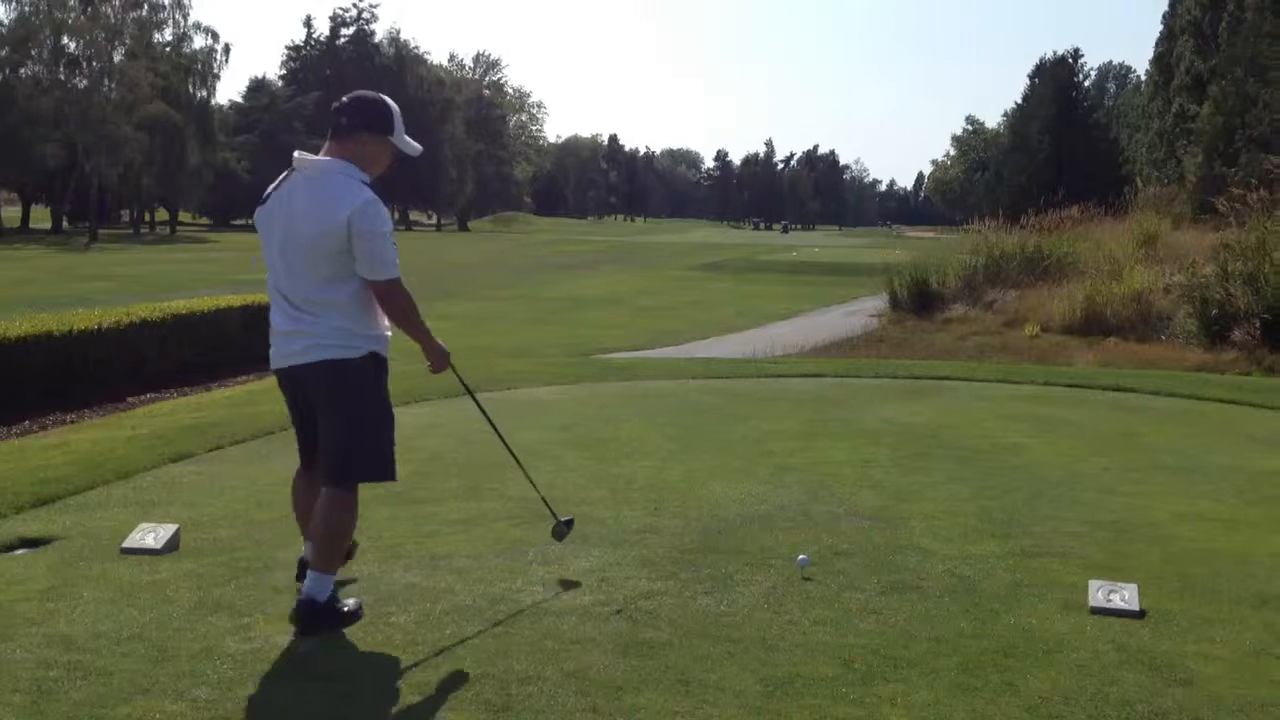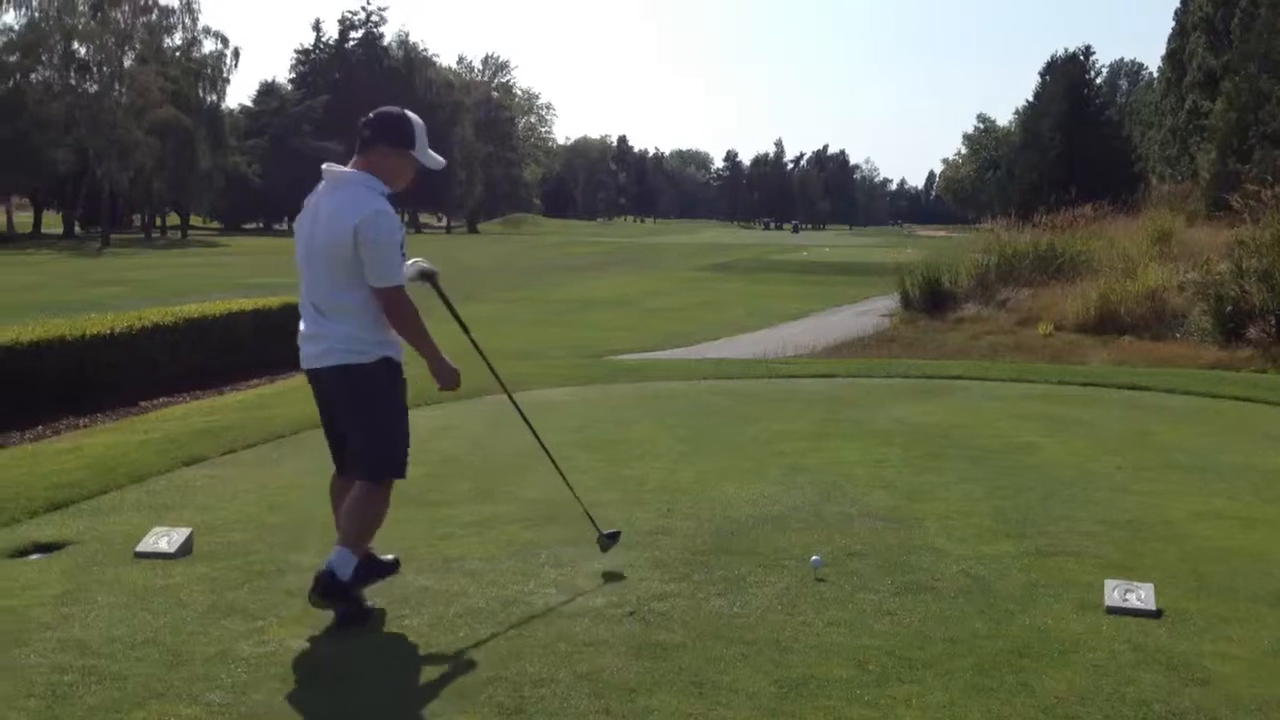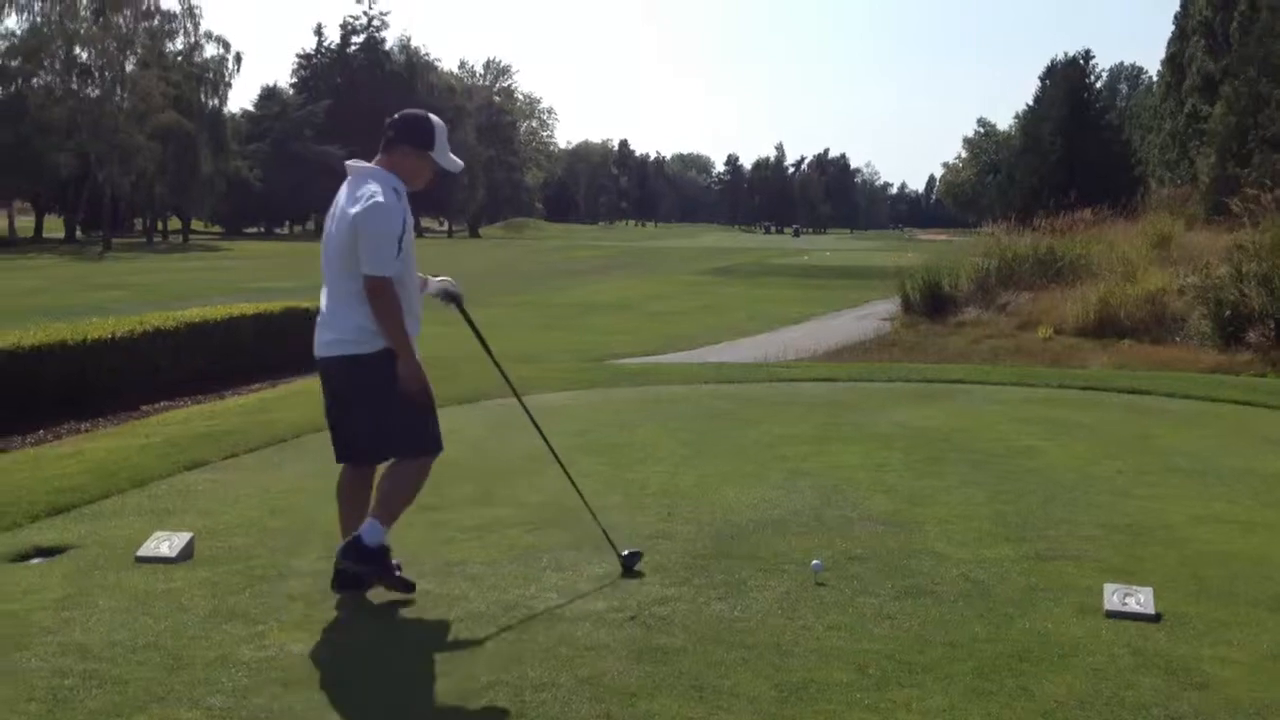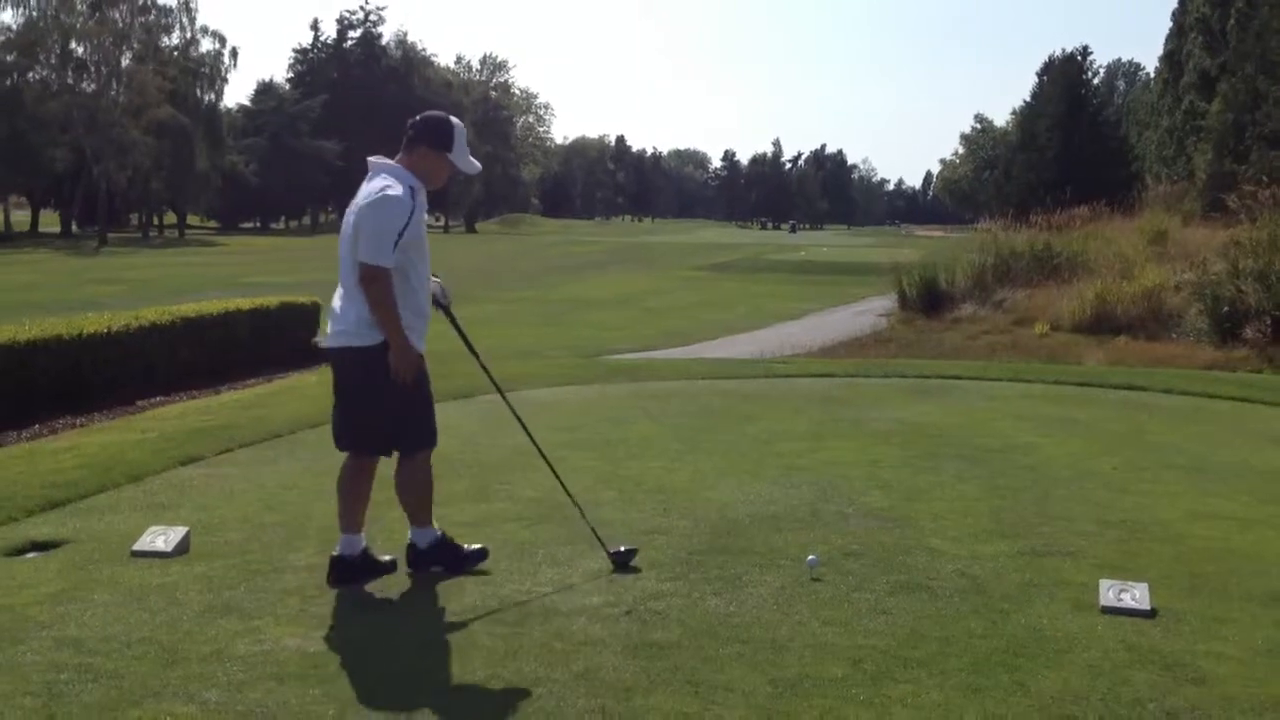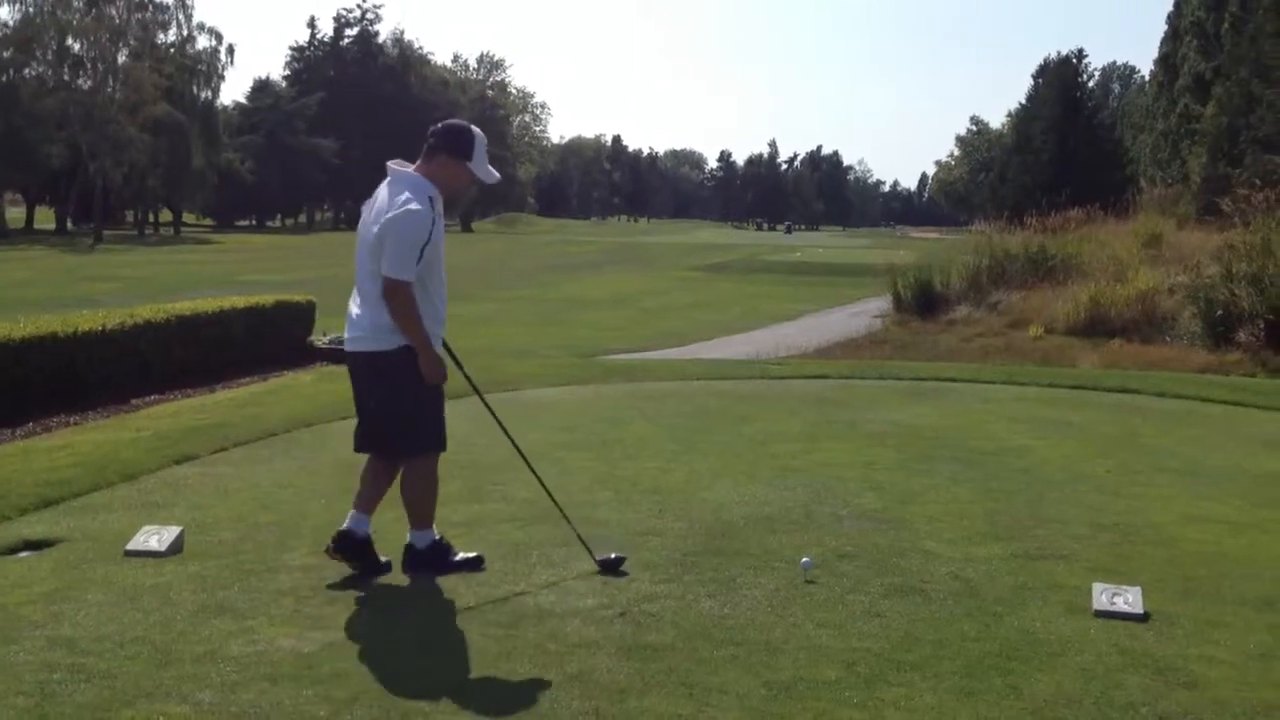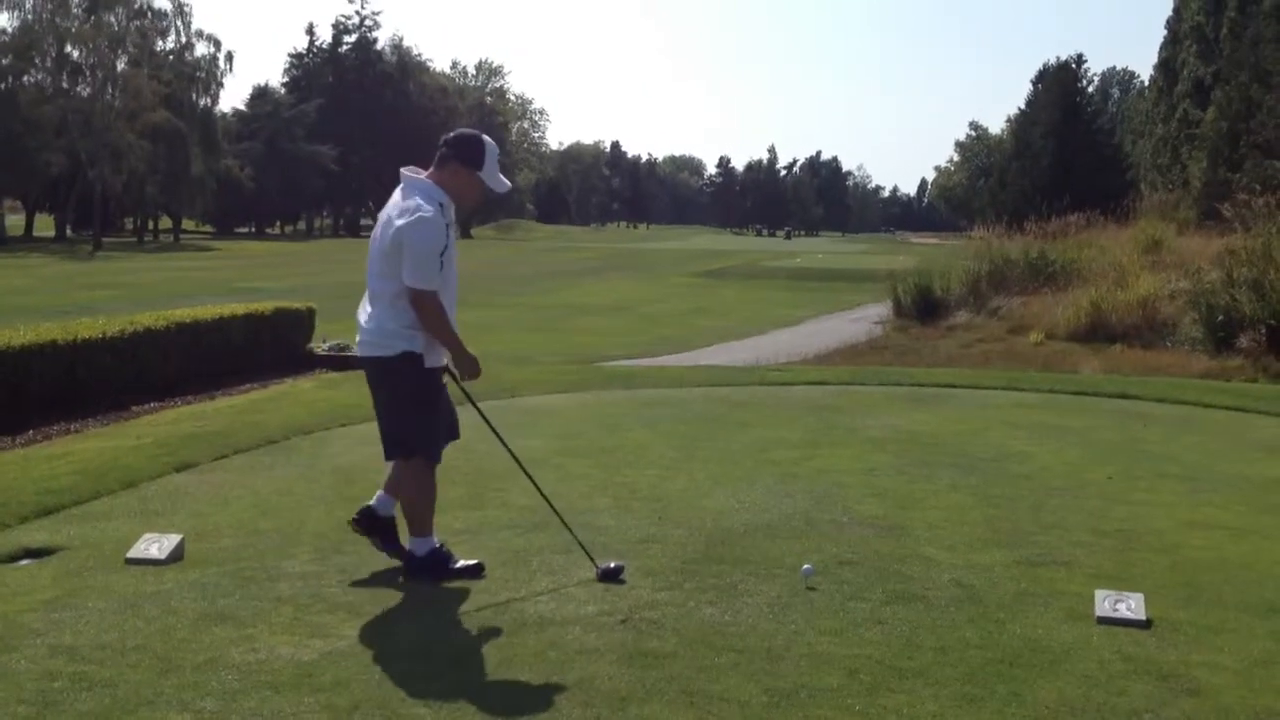
dt=0.2s
person 1, frame 1
left shoulder: (278, 190)
right shoulder: (360, 204)
right elbow: (388, 292)
right wrist: (430, 346)
left hip: (290, 354)
right hip: (346, 357)
left knee: (313, 461)
right knee: (342, 478)
left ankle: (316, 556)
right ankle: (316, 598)
person 1, frame 2
left shoulder: (319, 198)
right shoulder: (374, 213)
right elbow: (392, 302)
left wrist: (401, 269)
right wrist: (436, 360)
left hip: (320, 354)
right hip: (365, 360)
left knee: (349, 467)
right knee: (375, 475)
left ankle: (353, 558)
right ankle: (337, 574)
person 1, frame 3
left shoulder: (355, 190)
right shoulder: (383, 205)
right elbow: (379, 290)
left wrist: (426, 283)
right wrist: (407, 357)
left hip: (336, 348)
right hip: (372, 352)
left knee: (359, 458)
right knee: (418, 449)
left ankle: (354, 561)
right ankle: (367, 541)
person 1, frame 4
left shoulder: (388, 188)
right shoulder: (394, 199)
right elbow: (373, 277)
left wrist: (424, 285)
right wrist: (401, 344)
left hip: (353, 341)
right hip: (379, 346)
left knee: (363, 450)
right knee: (415, 446)
left ankle: (349, 554)
right ankle: (425, 545)
person 1, frame 5
left shoulder: (397, 191)
right shoulder: (415, 211)
right elbow: (396, 290)
right wrist: (427, 351)
left hip: (371, 344)
right hip: (398, 350)
left knee: (389, 448)
right knee: (421, 450)
left ankle: (355, 534)
right ankle: (423, 546)
person 1, frame 6
left shoulder: (416, 197)
right shoulder: (426, 218)
right elbow: (424, 299)
left wrist: (446, 350)
right wrist: (460, 353)
left hip: (391, 345)
right hip: (405, 352)
left knee: (422, 446)
right knee: (422, 454)
left ankle: (380, 512)
right ankle: (423, 553)
